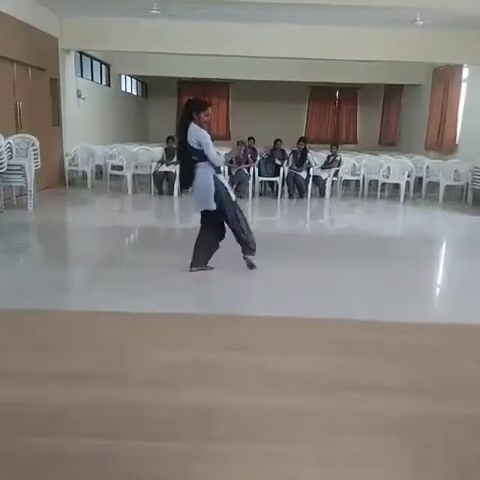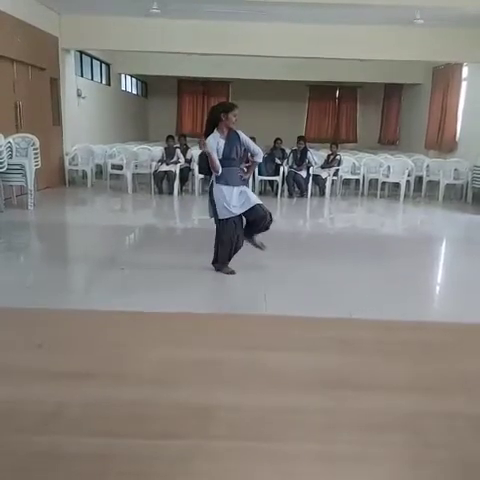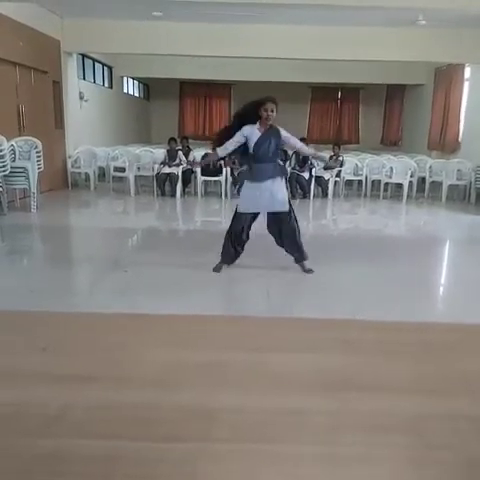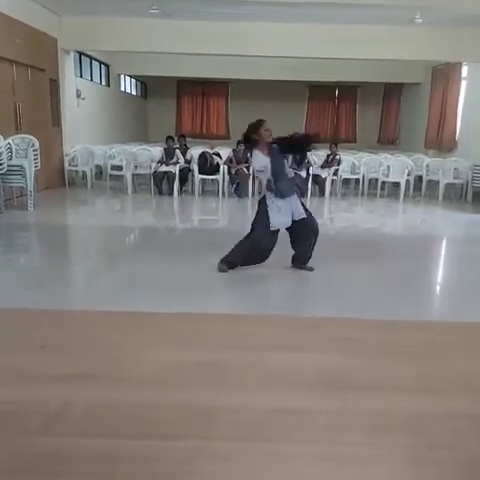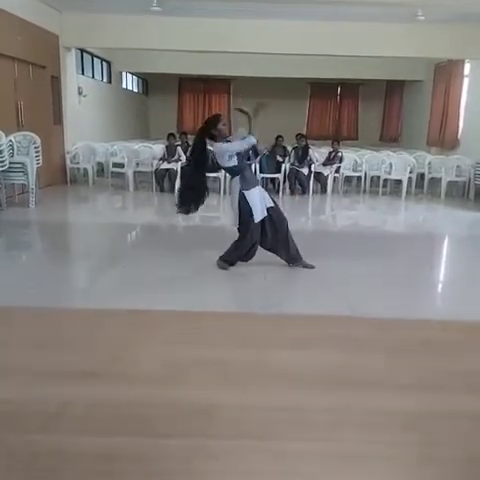
dt=1s
person 1, frame 1
left shoulder: (190, 130)
right shoulder: (200, 132)
right elbow: (215, 160)
left hip: (201, 180)
right hip: (211, 177)
left knee: (210, 222)
right knee: (233, 215)
left ankle: (198, 262)
right ankle: (248, 250)
person 1, frame 2
left shoulder: (238, 135)
right shoulder: (212, 140)
left elbow: (258, 153)
right elbow: (217, 170)
left wrist: (249, 172)
right wrist: (212, 161)
left hip: (240, 186)
right hip: (221, 188)
left knee: (263, 216)
right knee: (229, 227)
left ankle: (248, 234)
right ankle: (220, 262)
person 1, frame 3
left shoulder: (280, 133)
right shoulder: (247, 130)
left elbow: (300, 147)
right elbow: (225, 149)
left wrist: (319, 156)
right wrist: (205, 161)
left hip: (274, 182)
right hip: (253, 183)
left knee: (286, 222)
right knee: (240, 222)
left ankle: (300, 259)
right ankle: (226, 259)
person 1, frame 4
left shoulder: (274, 148)
right shoulder: (257, 158)
right elbow: (269, 188)
right wrist: (267, 179)
left hip: (290, 197)
right hip: (272, 201)
left knee: (310, 227)
right knee: (260, 238)
left ankle: (300, 261)
right ankle: (227, 261)
person 1, frame 5
left shoulder: (225, 145)
right shoulder: (221, 148)
left elbow: (246, 141)
right elbow: (250, 141)
left wrist: (250, 117)
left hip: (254, 188)
right hip: (245, 192)
left knee: (279, 222)
right knee: (250, 233)
left ankle: (295, 259)
right ankle: (225, 259)
